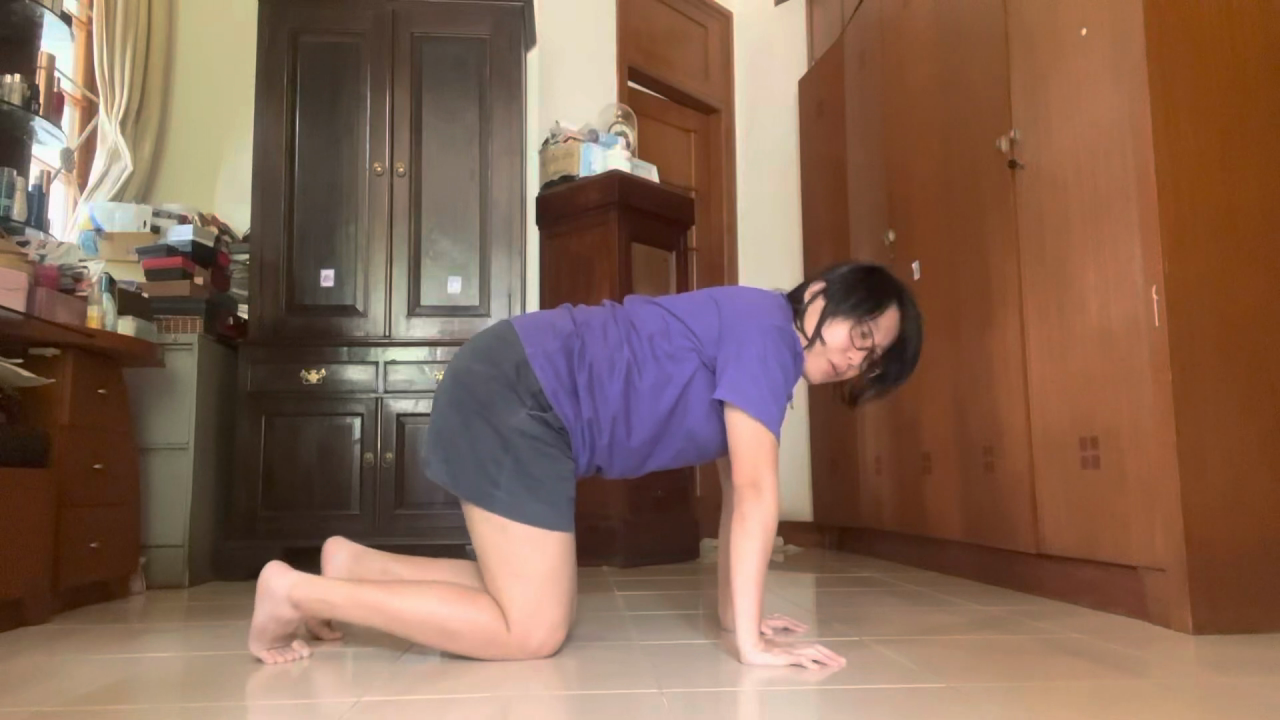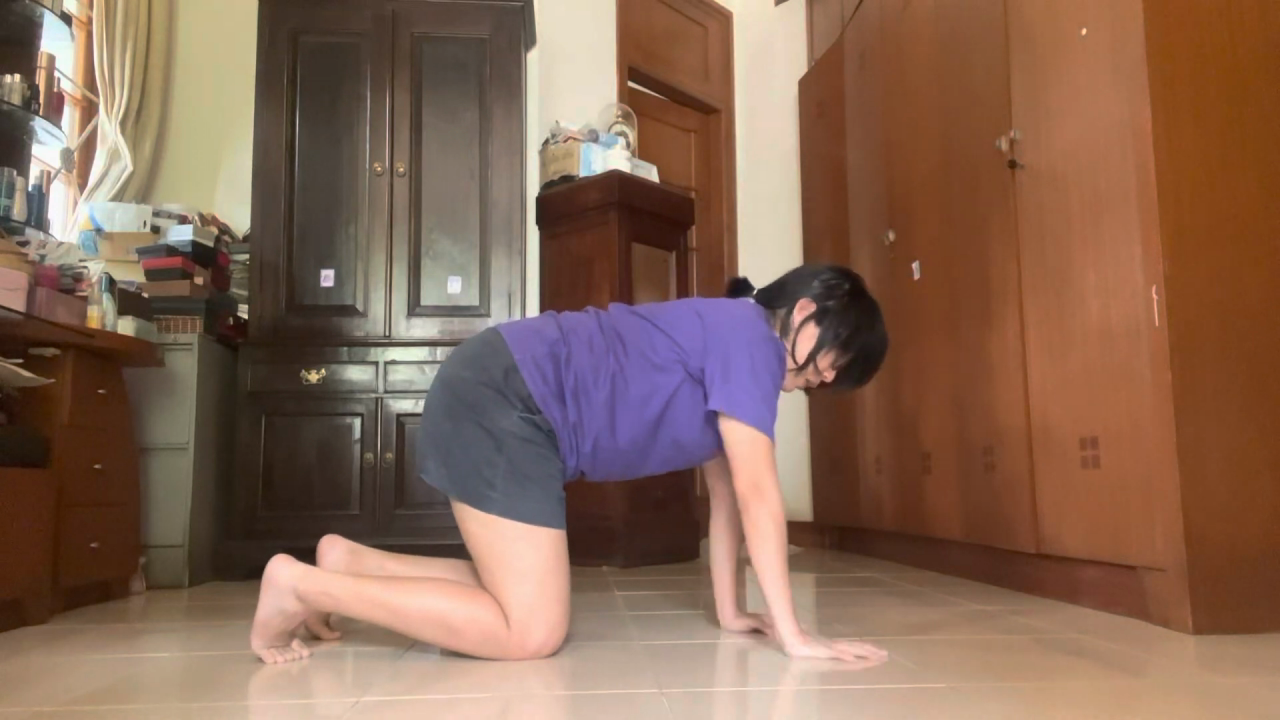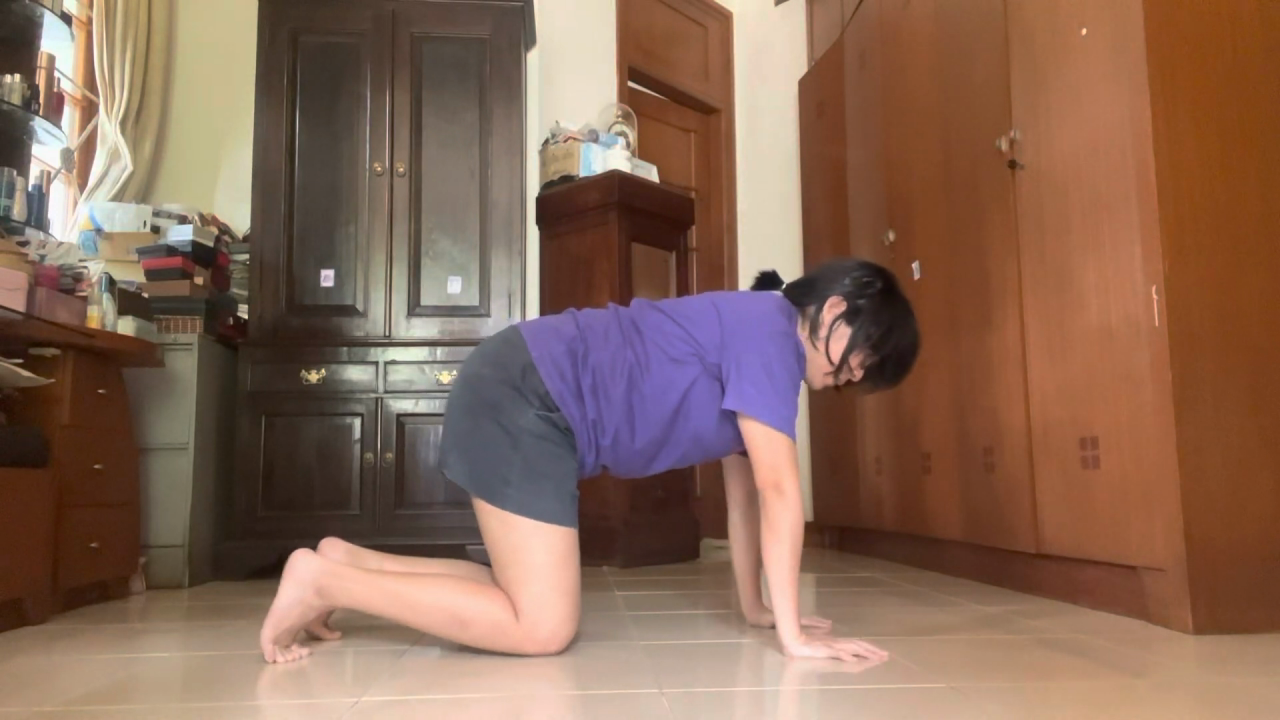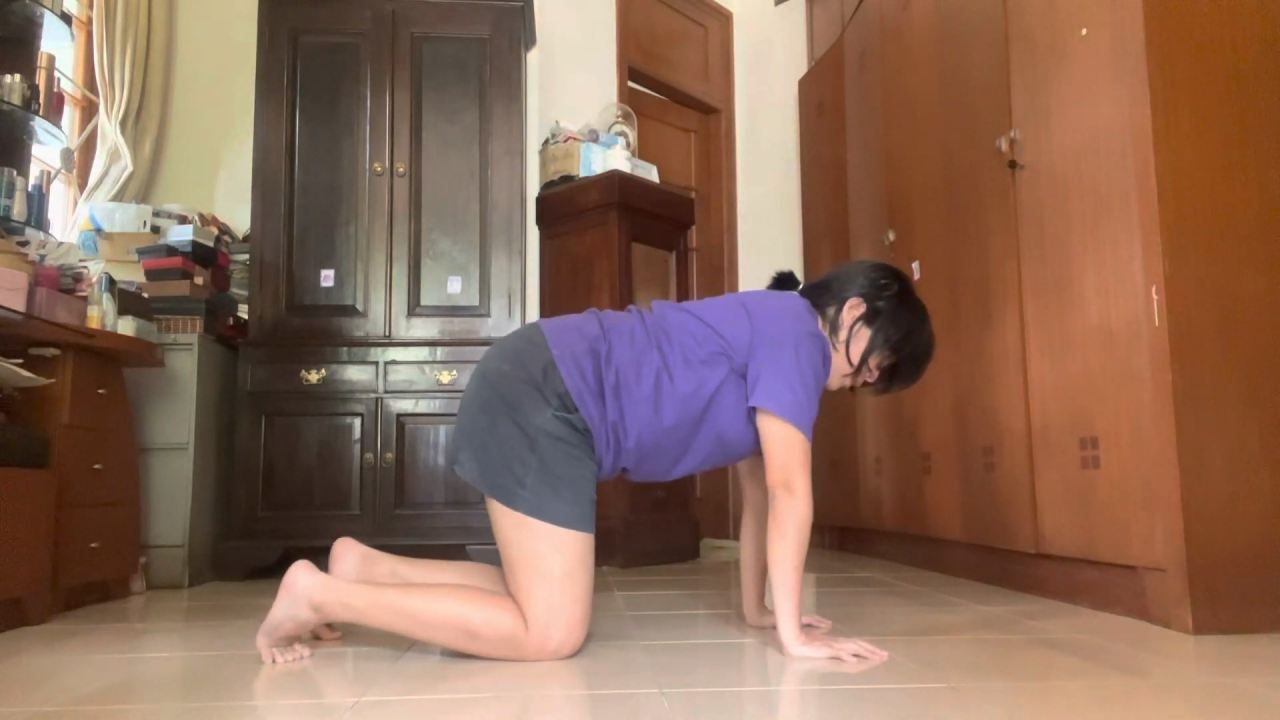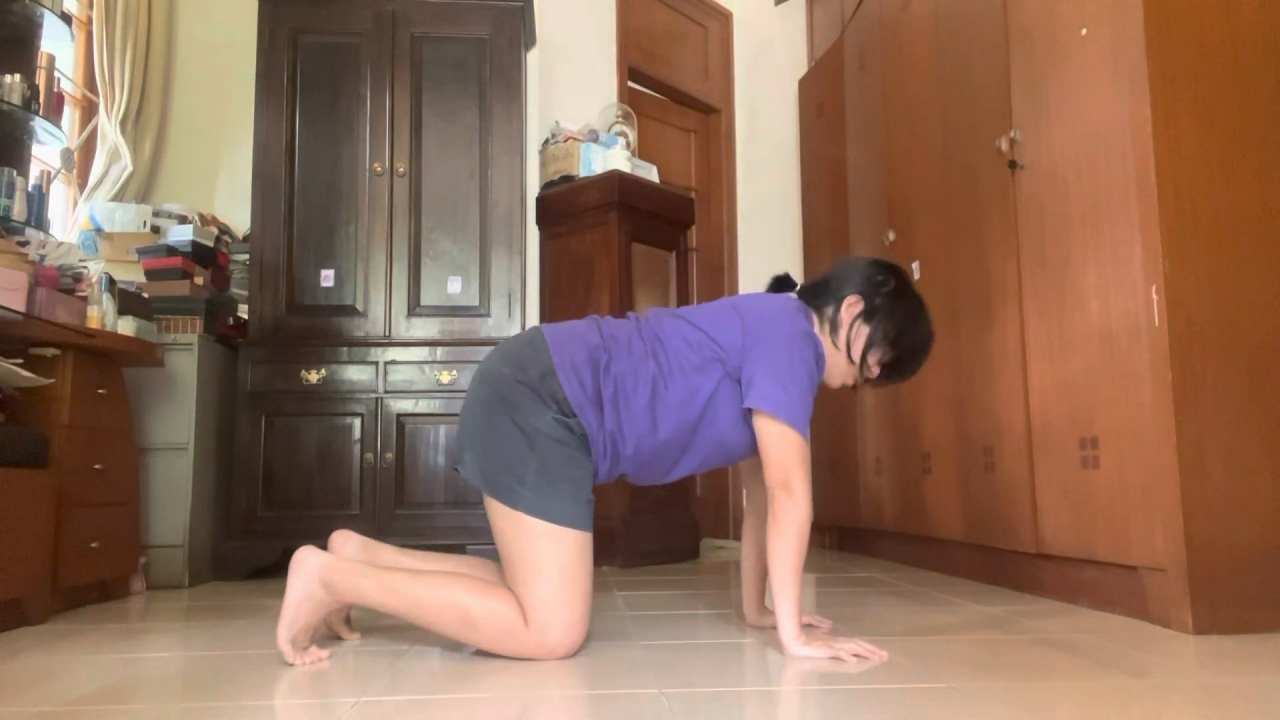
dt=1s
person 1, frame 1
left shoulder: (757, 351)
right shoulder: (767, 332)
left elbow: (737, 493)
right elbow: (756, 493)
left wrist: (732, 612)
right wrist: (750, 641)
left hip: (514, 391)
right hip: (515, 394)
left knee: (532, 593)
right knee: (532, 632)
left ankle: (354, 563)
right ankle: (297, 590)
person 1, frame 2
left shoulder: (727, 349)
right shoulder: (752, 341)
left elbow: (725, 493)
right elbow: (760, 496)
left wrist: (729, 611)
right wrist: (792, 634)
left hip: (495, 394)
right hip: (502, 399)
left knee: (517, 588)
right knee: (533, 632)
left ankle: (350, 560)
right ankle: (303, 584)
person 1, frame 3
left shoulder: (752, 341)
right shoulder: (771, 334)
left elbow: (744, 487)
right elbow: (779, 491)
left wrist: (753, 606)
right wrist: (793, 632)
left hip: (521, 398)
right hip: (522, 394)
left knee: (530, 595)
right knee: (543, 628)
left ankle: (350, 562)
right ankle: (325, 581)
person 1, frame 4
left shoulder: (768, 338)
right shoulder: (796, 334)
left elbow: (758, 489)
right elbow: (790, 491)
left wrist: (756, 608)
right wrist: (793, 632)
left hip: (537, 392)
right hip: (543, 396)
left knee: (542, 595)
right knee: (551, 634)
left ankle: (365, 567)
right ankle: (321, 592)
person 1, frame 5
left shoulder: (769, 338)
right shoulder: (791, 335)
left elbow: (760, 490)
right elbow: (788, 492)
left wrist: (756, 607)
right wrist: (793, 633)
left hip: (535, 396)
right hip: (539, 399)
left knee: (543, 593)
right knee: (551, 633)
left ankle: (363, 554)
right ankle: (332, 574)
